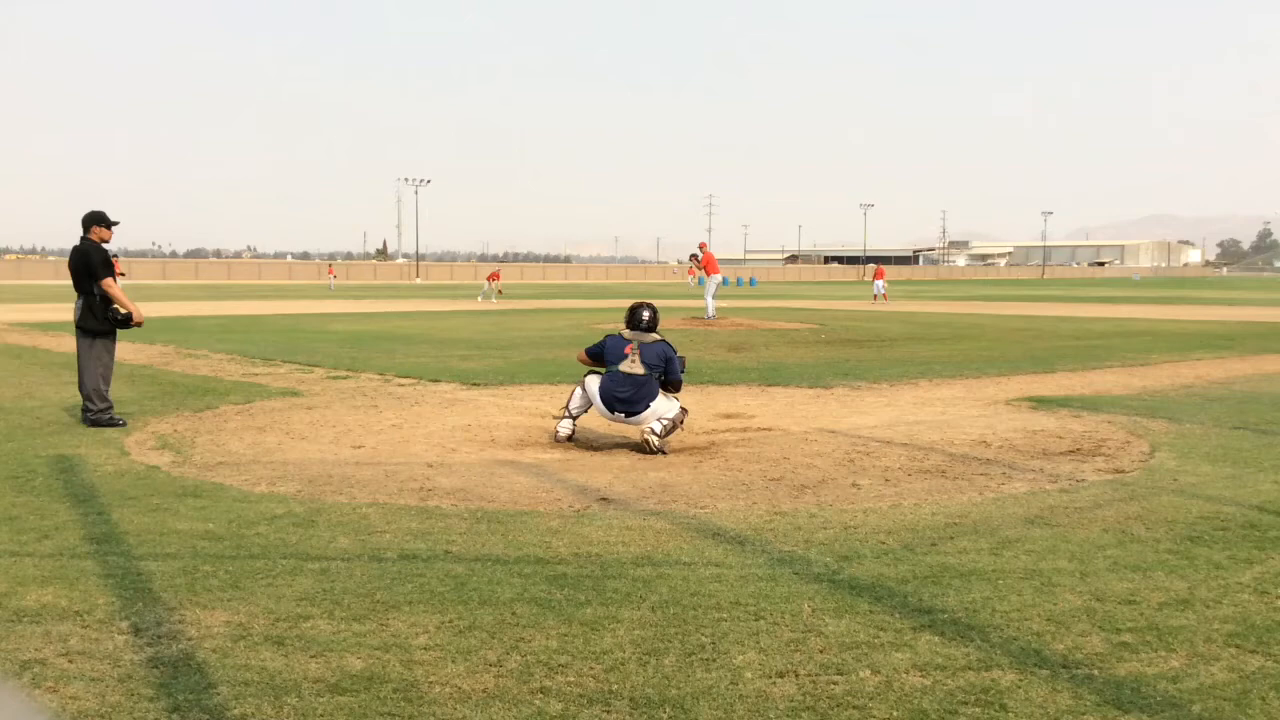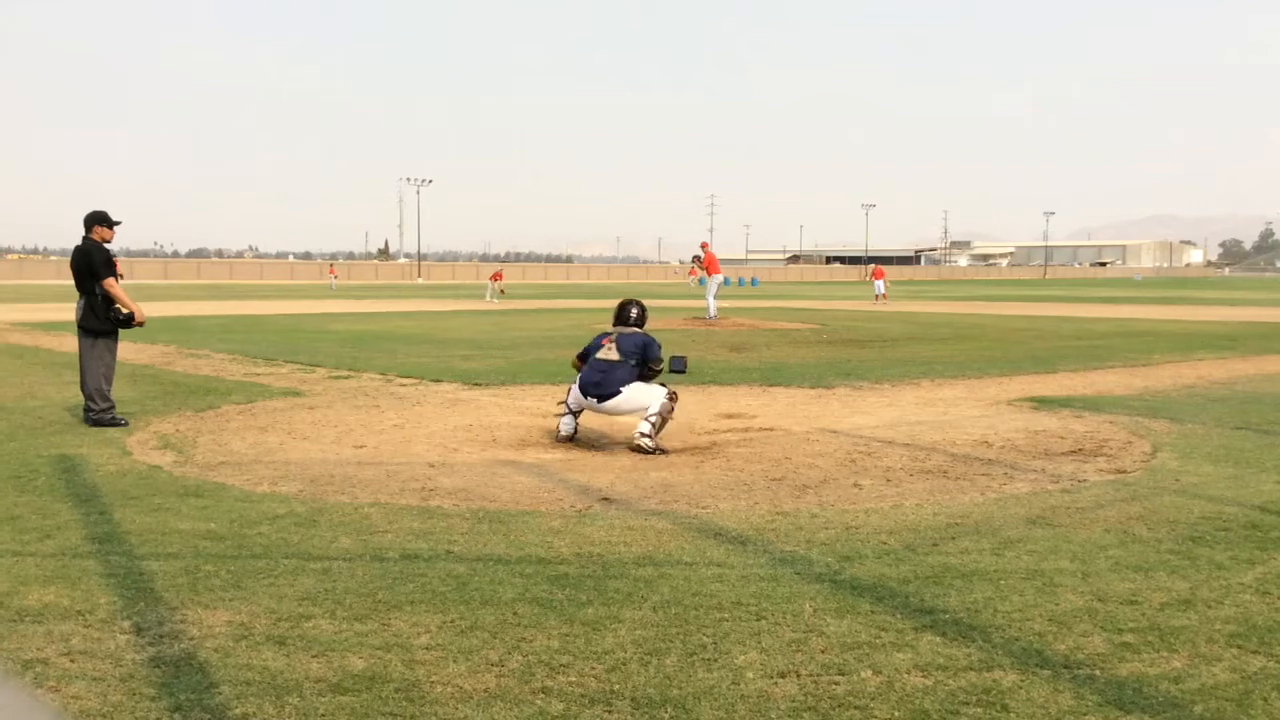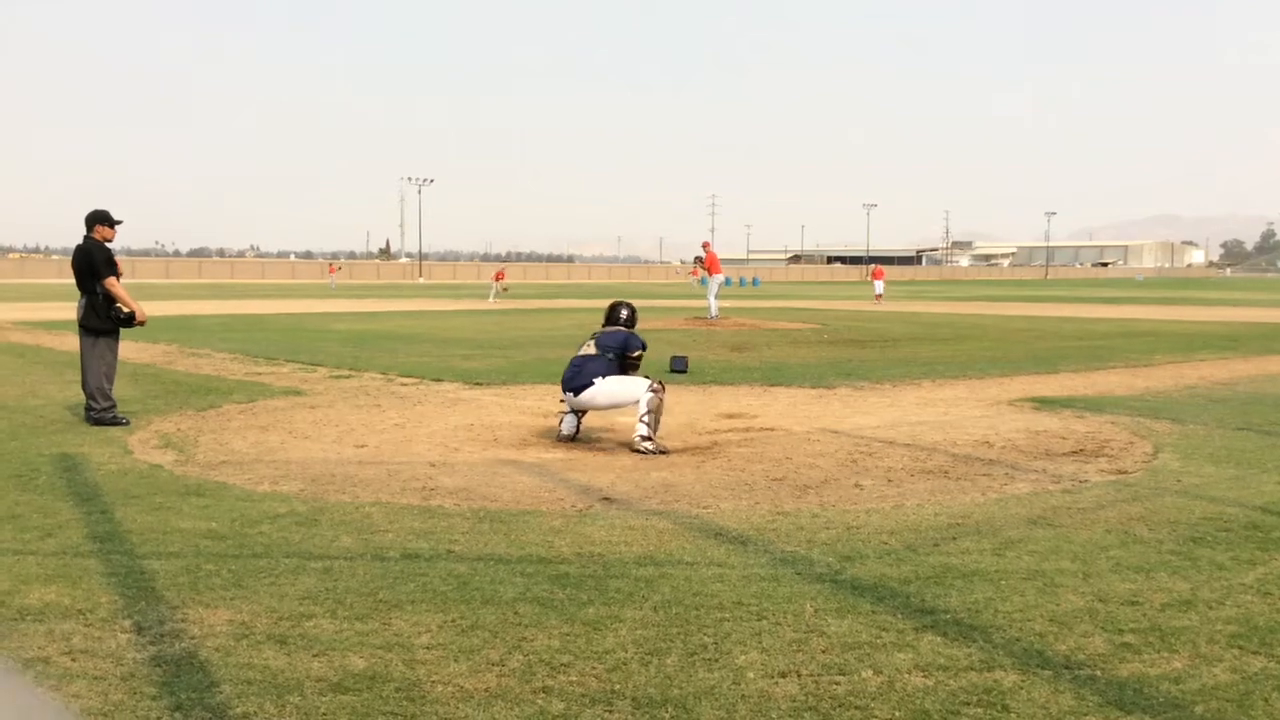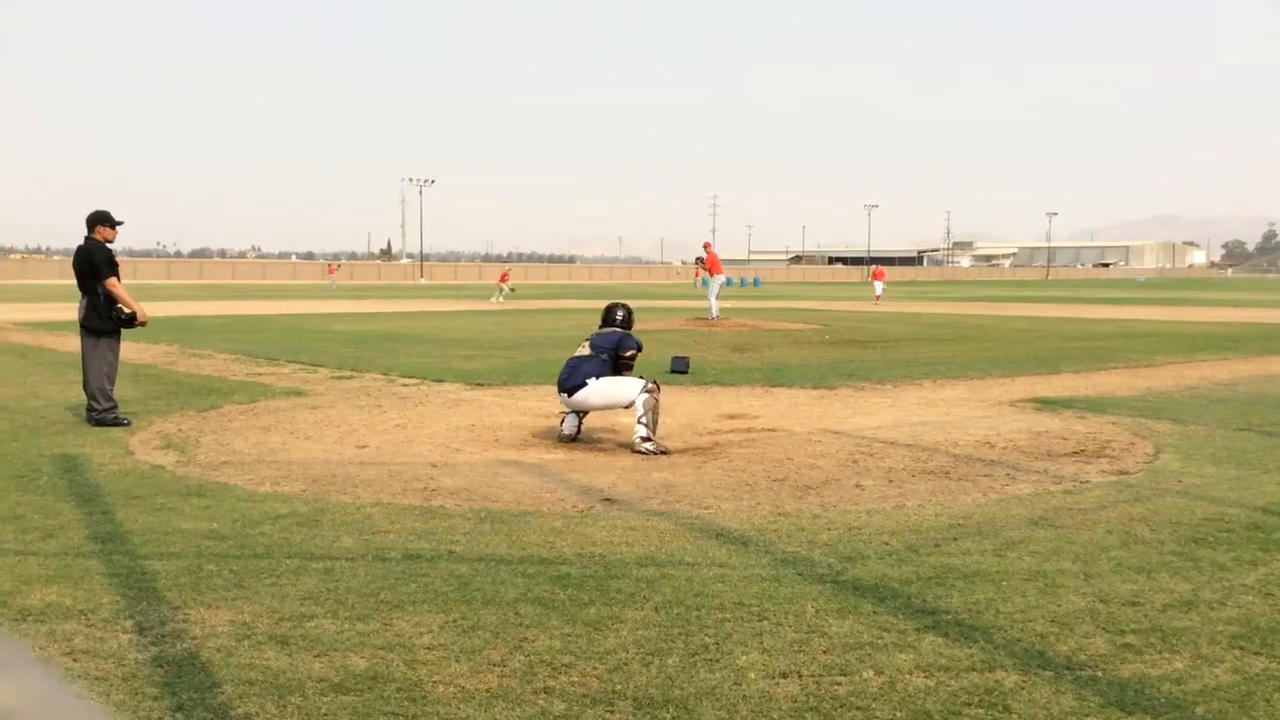
dt=0.3s
person 1, frame 1
left shoulder: (77, 251)
right shoulder: (96, 252)
right elbow: (108, 286)
right wrist: (133, 309)
left hip: (84, 310)
right hip: (97, 313)
left knee: (89, 364)
right knee: (99, 365)
left ankle: (91, 410)
right ankle: (99, 413)
person 1, frame 2
left shoulder: (79, 251)
right shoulder: (97, 252)
right elbow: (110, 286)
right wrist: (134, 309)
left hip: (86, 311)
right hip: (99, 313)
left knee: (91, 364)
right knee: (101, 364)
left ankle: (93, 409)
right ankle: (101, 412)
person 1, frame 3
left shoulder: (80, 250)
right shoulder: (99, 251)
right elbow: (111, 285)
right wrist: (136, 308)
left hip: (88, 310)
right hip: (100, 312)
left knee: (92, 363)
right knee: (102, 364)
left ankle: (94, 408)
right ankle: (102, 411)
person 1, frame 4
left shoulder: (82, 251)
right shoulder: (100, 252)
right elbow: (112, 285)
right wrist: (136, 308)
left hip: (89, 311)
right hip: (102, 313)
left knee: (94, 363)
right knee: (104, 364)
left ankle: (95, 409)
right ankle: (104, 412)
person 2, frame 1
left shoulder: (612, 340)
right shoulder: (663, 347)
left elbow: (582, 357)
right elbow: (675, 386)
left hip: (606, 407)
right hip: (640, 413)
left knee: (590, 380)
right knee: (678, 410)
left ankle: (564, 430)
right ankle: (654, 432)
person 2, frame 2
left shoulder: (601, 338)
right shoulder: (645, 339)
left elbow: (577, 363)
right elbow: (656, 368)
right wrist: (641, 378)
left hip: (586, 396)
right hip: (616, 397)
left knee: (582, 380)
right knee: (667, 396)
left ankle: (566, 430)
right ankle: (644, 437)
person 2, frame 3
left shoulder: (594, 338)
right shoulder: (629, 336)
right elbow: (634, 356)
right wrist: (630, 380)
left hip: (569, 392)
right hip: (593, 388)
right knee: (654, 389)
left ankle: (567, 430)
right ankle: (643, 440)
person 2, frame 4
left shoulder: (592, 339)
right shoulder: (625, 337)
right elbow: (628, 355)
right wrist: (627, 382)
left hip: (566, 393)
right hip: (587, 389)
right knee: (649, 389)
left ankle: (568, 430)
right ankle: (644, 440)
